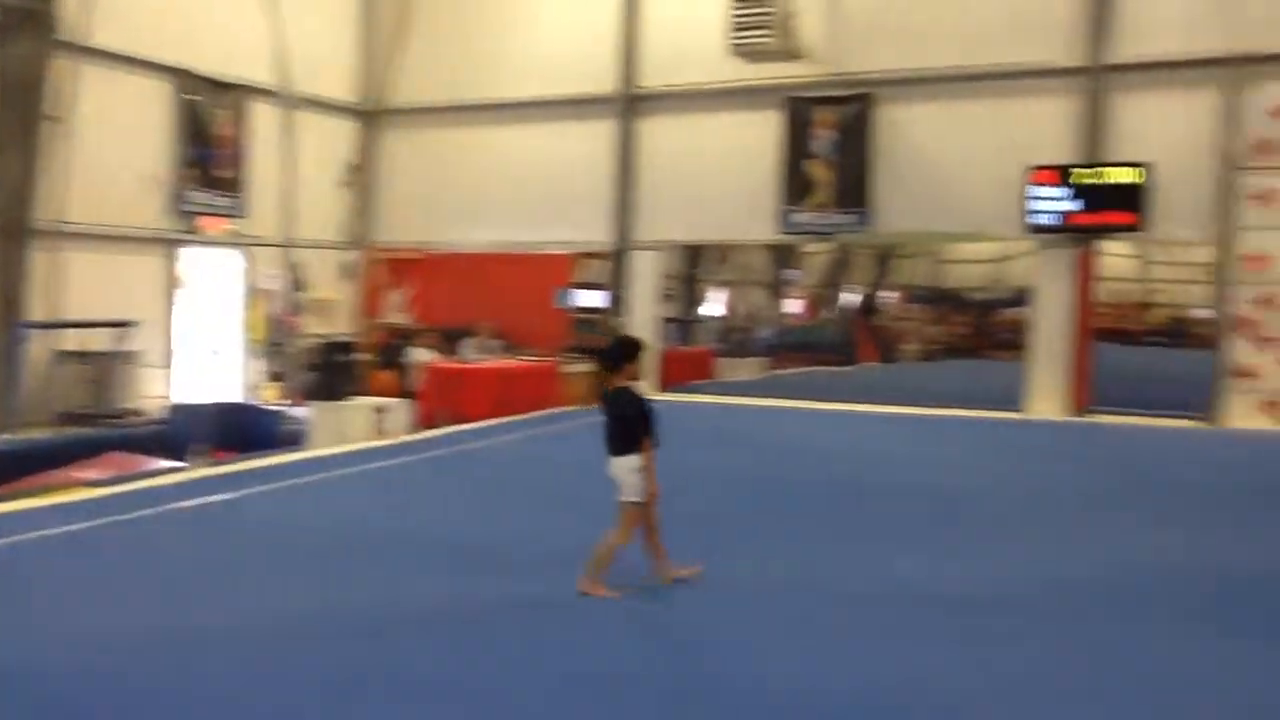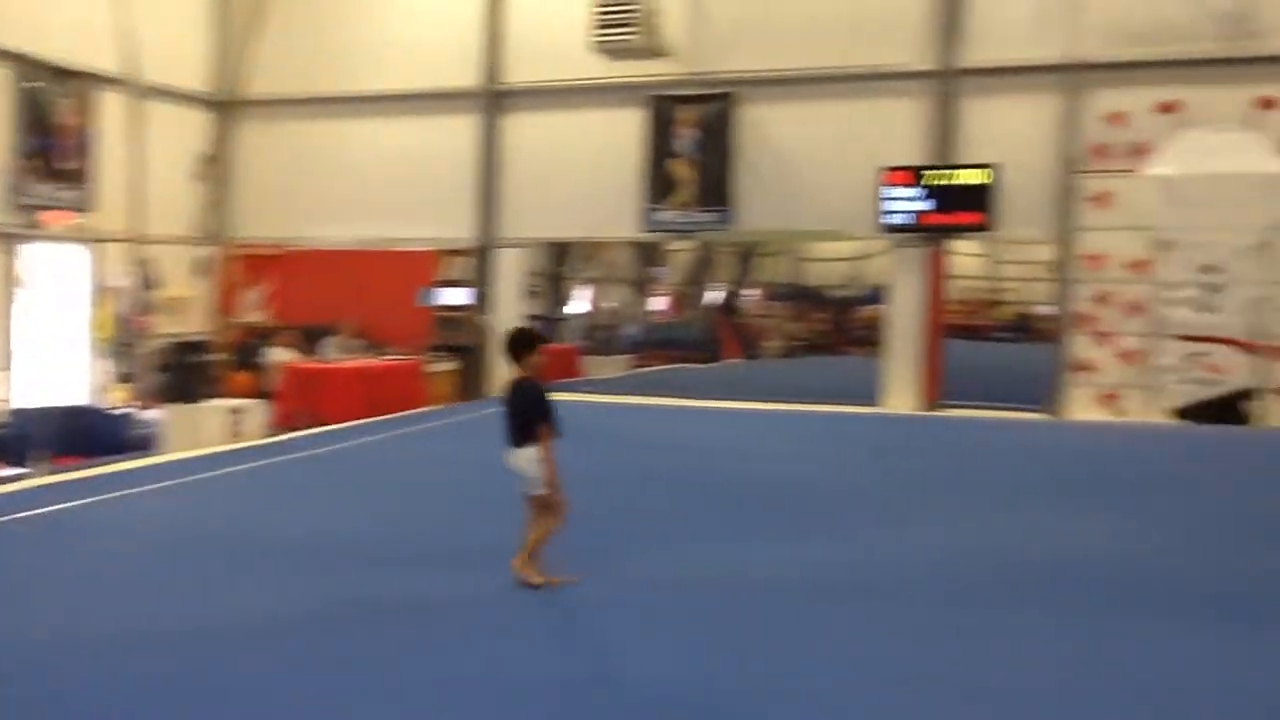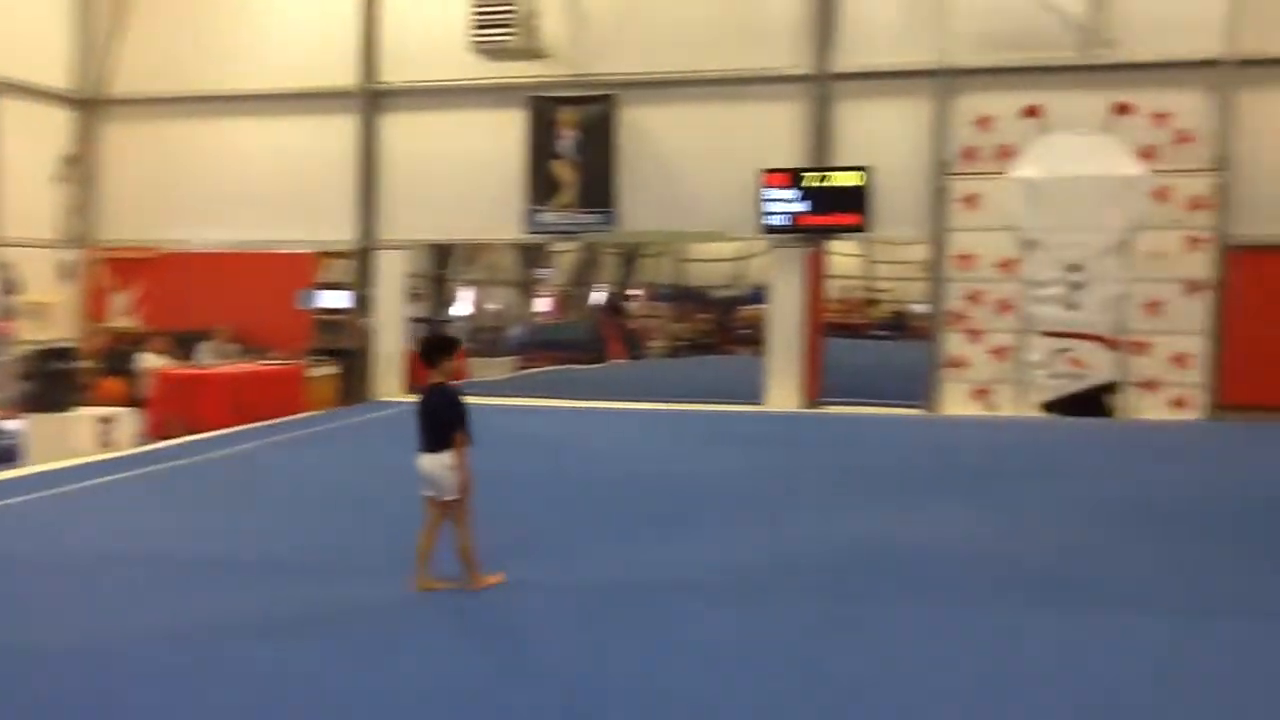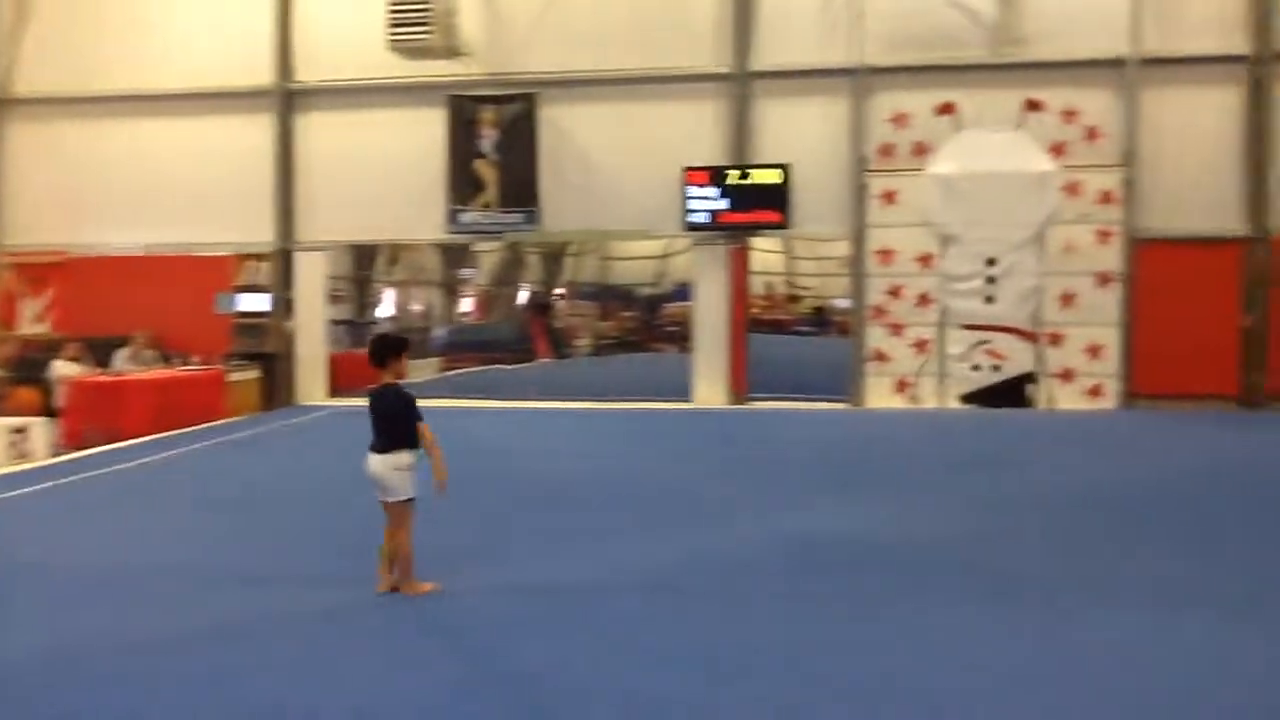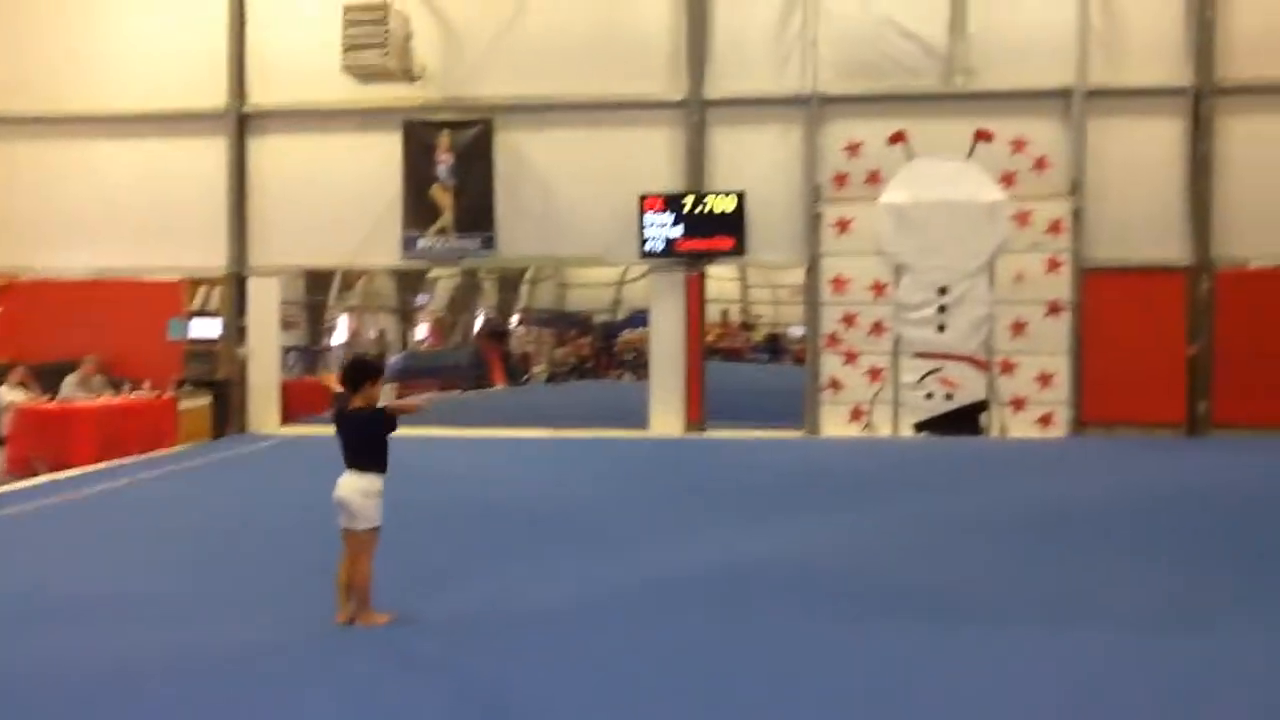
dt=0.2s
person 1, frame 1
left shoulder: (610, 396)
right shoulder: (634, 401)
right elbow: (645, 444)
right wrist: (652, 480)
left hip: (619, 462)
right hip: (632, 466)
left knee: (650, 521)
right knee: (624, 529)
left ankle: (667, 570)
right ankle: (589, 579)
person 1, frame 2
left shoulder: (514, 388)
right shoulder: (534, 391)
right elbow: (542, 434)
right wrist: (551, 468)
left hip: (517, 453)
right hip: (532, 456)
left knee: (538, 514)
right knee: (556, 512)
left ankle: (531, 568)
right ankle: (523, 561)
person 1, frame 3
left shoulder: (426, 394)
right shoulder: (449, 397)
right elbow: (459, 439)
right wrist: (464, 474)
left hip: (426, 460)
right hip: (445, 462)
left knee: (433, 523)
right knee: (462, 524)
left ankle: (421, 576)
right ankle: (475, 577)
person 1, frame 4
left shoulder: (376, 394)
right shoulder: (402, 398)
right elbow: (423, 432)
right wrist: (438, 464)
left hip: (376, 460)
right hip: (396, 463)
left knee: (393, 526)
right knee: (402, 528)
left ankle: (387, 578)
right ankle: (409, 584)
person 1, frame 5
left shoulder: (343, 412)
right shoulder: (374, 417)
right elbow: (398, 407)
left wrist: (335, 384)
right wrist: (417, 406)
left hip: (346, 483)
right hip: (367, 489)
left knee: (350, 556)
right knee: (365, 557)
left ankle: (345, 610)
right ankle: (367, 613)
